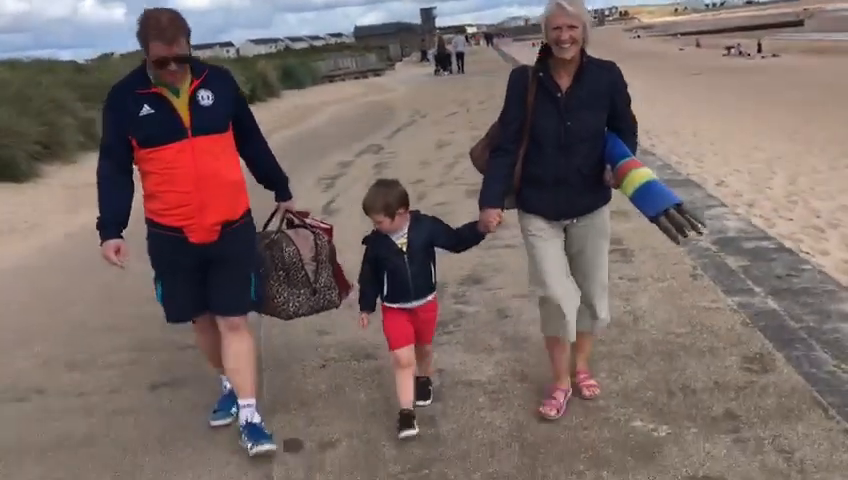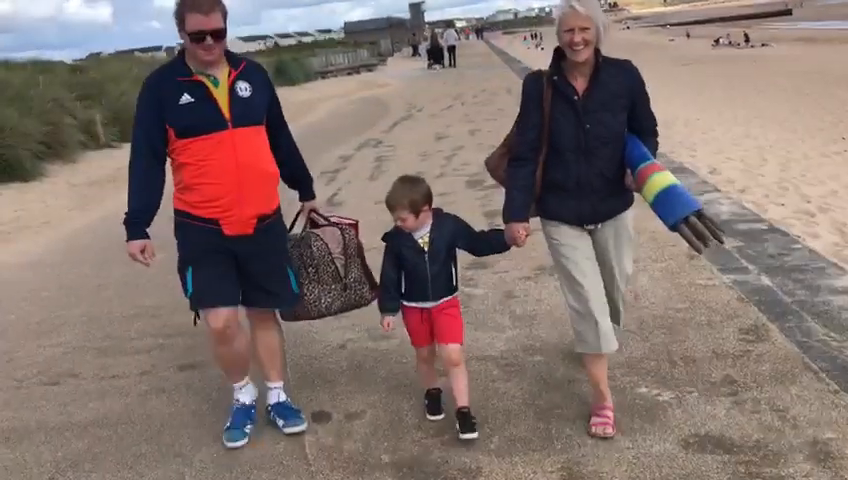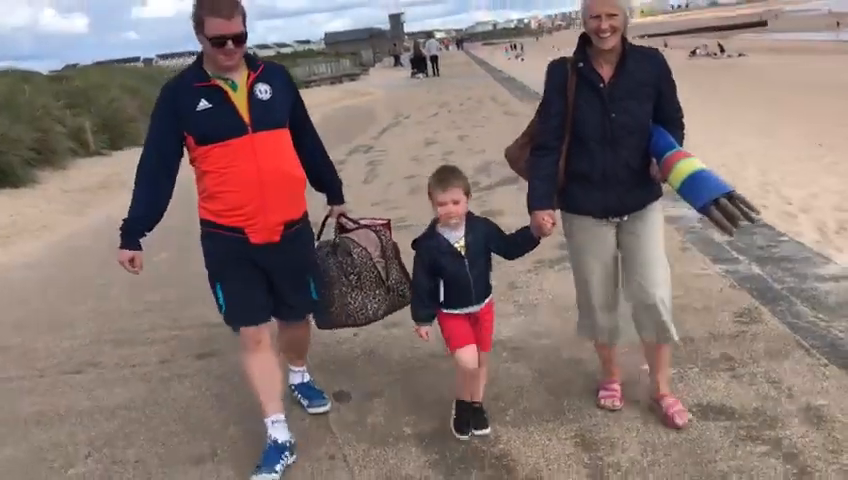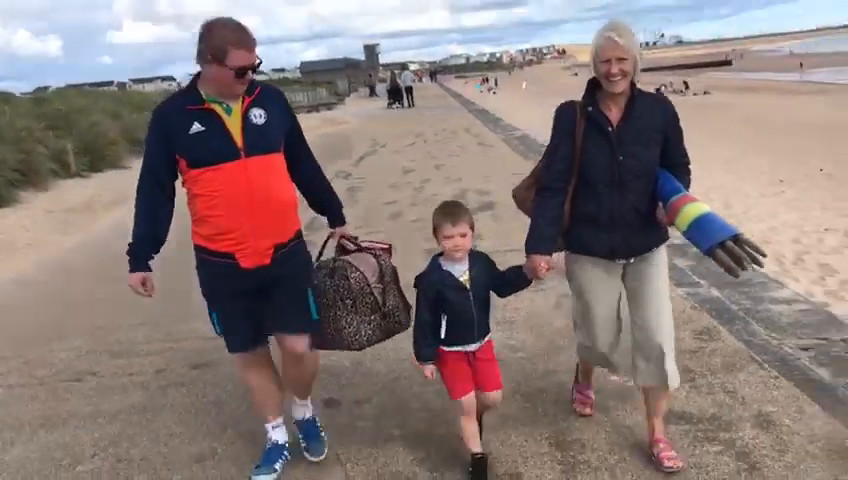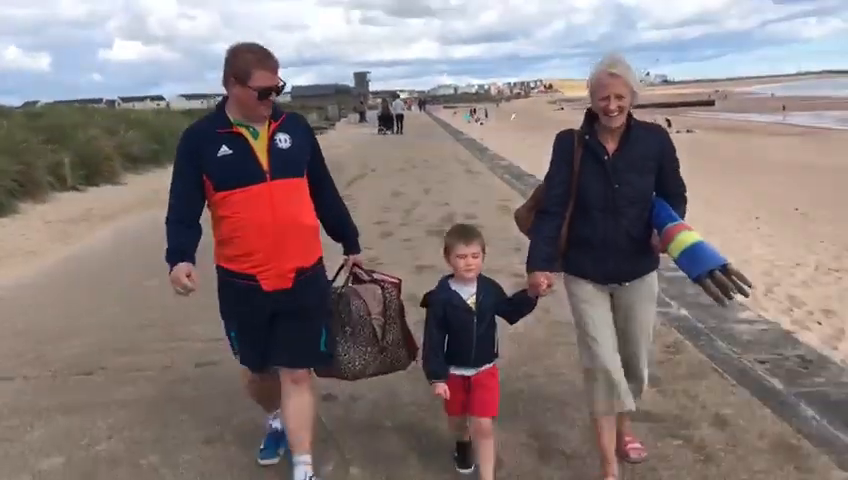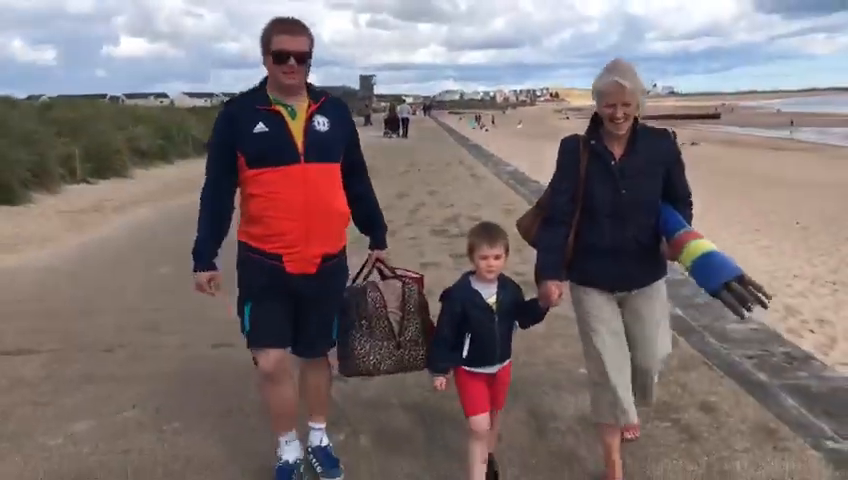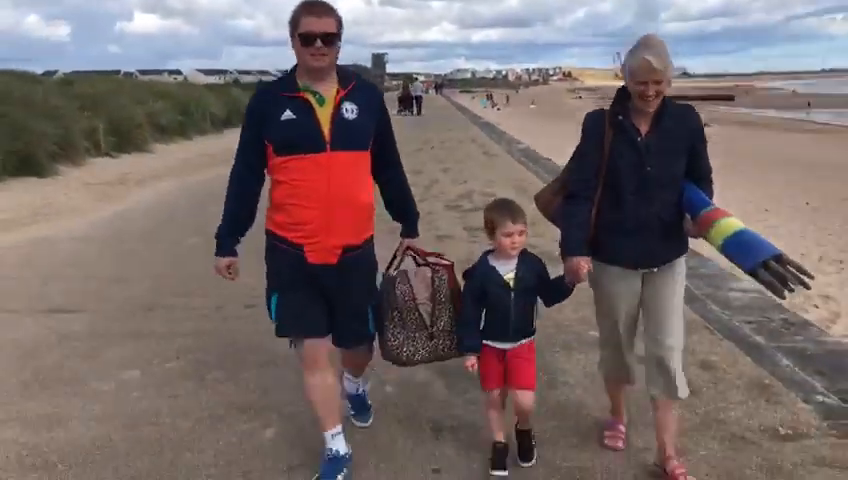
dt=0.3s
person 1, frame 1
left shoulder: (219, 82)
right shoulder: (124, 99)
left elbow: (251, 143)
right elbow: (113, 169)
left wrist: (281, 191)
right wrist: (111, 229)
left hip: (233, 228)
right hip: (171, 235)
left knee: (234, 321)
right knee: (202, 319)
left ankle: (250, 418)
right ankle: (229, 387)
person 1, frame 2
left shoulder: (253, 75)
right shoulder: (161, 87)
left elbow: (280, 139)
right elbow: (146, 160)
left wrist: (306, 191)
right wrist: (137, 226)
left hip: (264, 221)
right hip: (202, 229)
left knee: (266, 312)
right knee: (220, 320)
left ankle: (276, 397)
right ankle: (243, 397)
person 1, frame 3
left shoulder: (275, 78)
right shoulder: (179, 95)
left elbow: (307, 142)
right elbow: (157, 168)
left wrist: (334, 194)
right wrist: (133, 234)
left hip: (290, 228)
right hip: (227, 238)
left knee: (295, 316)
right knee: (252, 334)
left ankle: (298, 375)
right ankle: (279, 438)
person 1, frame 4
left shoulder: (271, 101)
right shoulder: (172, 117)
left elbow: (304, 165)
right elbow: (155, 191)
left wrist: (335, 216)
right wrist: (141, 257)
left hip: (285, 252)
right hip: (221, 263)
left knee: (297, 347)
right knee: (248, 353)
left ankle: (304, 413)
right ankle: (276, 435)
person 1, frame 5
left shoulder: (295, 128)
right shoulder: (200, 140)
left elbow: (324, 192)
right elbow: (183, 209)
left wrist: (350, 243)
right wrist: (180, 256)
left hip: (305, 279)
right hip: (241, 284)
left knee: (297, 374)
right knee: (257, 371)
right ankle: (276, 420)
person 1, frame 6
left shoulder: (335, 112)
right shoulder: (238, 115)
left elbow: (356, 181)
right elbow: (218, 191)
left wrist: (377, 237)
right wrist: (205, 256)
left hip: (326, 263)
right hip: (263, 264)
left knee: (315, 355)
right knee: (272, 363)
left ankle: (318, 438)
person 1, frame 7
left shoulder: (367, 97)
right shoulder: (268, 101)
left elbow: (388, 168)
right elbow: (246, 176)
left wrist: (409, 224)
right wrist: (227, 241)
left hip: (353, 252)
right hip: (290, 253)
left knee: (357, 343)
right knee: (313, 351)
left ankle: (354, 384)
person 2, frame 1
left shoulder: (606, 76)
right shoulder: (524, 82)
left elbow: (625, 131)
right elbow: (506, 144)
right wrist: (491, 201)
left hip: (591, 206)
right hip: (538, 209)
left knee: (591, 291)
right knee: (555, 295)
left ankle: (580, 366)
right ankle: (559, 381)
person 2, frame 2
left shoulder: (624, 76)
right shoulder: (539, 86)
left elbow: (646, 133)
right elbow: (523, 154)
right wrist: (515, 213)
left hip: (613, 209)
right hip: (561, 216)
left knee: (612, 289)
right knee: (587, 302)
left ankle: (596, 341)
right ankle: (602, 398)
person 2, frame 3
left shoulder: (650, 66)
right shoulder: (563, 74)
left elbow: (671, 123)
right elbow: (547, 144)
right wrist: (541, 203)
left hip: (641, 202)
right hip: (580, 207)
left knee: (654, 296)
right knee: (598, 297)
left ankle: (662, 390)
right ankle: (611, 375)
person 2, frame 4
left shoulder: (658, 110)
right shoulder: (571, 117)
left elbow: (679, 169)
right elbow: (552, 185)
right wrist: (539, 246)
left hip: (647, 246)
right hip: (589, 250)
left knee: (656, 339)
right knee: (598, 336)
left ankle: (656, 434)
right ankle: (583, 376)
person 2, frame 5
left shoulder: (654, 140)
right shoulder: (570, 145)
left elbow: (674, 197)
right elbow: (551, 208)
right wrist: (539, 264)
left hip: (639, 270)
right hip: (585, 272)
left knee: (634, 357)
right knee: (602, 364)
left ankle: (623, 429)
person 2, frame 6
left shoulder: (661, 145)
right shoulder: (575, 150)
left elbow: (680, 203)
right elbow: (557, 216)
right wrist: (548, 273)
left hip: (647, 278)
right hip: (592, 282)
left knee: (649, 358)
right knee: (607, 371)
left ankle: (624, 408)
person 2, frame 7
left shoulder: (685, 122)
right shoulder: (600, 126)
left elbow: (701, 179)
right elbow: (579, 191)
right wrist: (574, 249)
left hip: (668, 256)
right hip: (612, 257)
left knee: (667, 349)
right knee: (616, 342)
right ankle: (617, 415)
person 3, frame 1
left shoulder: (427, 226)
right shoulder: (376, 242)
left elbow: (456, 241)
right elbow: (369, 276)
left wrist: (480, 228)
right wrist: (366, 307)
left hip: (426, 303)
right hip: (394, 308)
left knee: (424, 349)
right knee: (403, 359)
left ankle: (424, 379)
right ankle: (406, 413)
person 3, frame 2
left shoulder: (449, 225)
right shoulder: (396, 240)
left elbow: (478, 244)
right elbow: (389, 276)
left wrist: (506, 236)
right wrist: (388, 309)
left hip: (447, 303)
right hip: (413, 307)
left knee: (453, 355)
right knee: (425, 354)
left ankle: (463, 410)
right ankle: (432, 392)
person 3, frame 3
left shoulder: (482, 228)
right shoulder: (429, 244)
left elbow: (509, 247)
right elbow: (421, 283)
left wrist: (534, 232)
right wrist: (422, 319)
left hip: (482, 307)
right hip: (451, 313)
left knee: (480, 360)
right knee: (467, 363)
left ankle: (476, 404)
right ankle: (462, 403)
person 3, frame 4
left shoulder: (482, 264)
right shoulder: (432, 278)
left elbow: (502, 285)
right elbow: (424, 321)
left wrist: (527, 273)
right wrist: (425, 358)
left hip: (482, 344)
right hip: (449, 351)
left knee: (493, 398)
right knee: (466, 405)
left ankle: (475, 413)
right ankle: (477, 456)
person 3, frame 5
left shoulder: (490, 289)
right shoulder: (440, 298)
left elbow: (510, 312)
right elbow: (433, 341)
left wrist: (530, 295)
right wrist: (437, 377)
left hip: (485, 370)
right hip: (453, 372)
left knee: (484, 428)
right knee: (457, 419)
right ankle: (462, 443)
person 3, frame 6
left shoulder: (510, 289)
right shoulder: (459, 295)
left elbow: (524, 319)
right elbow: (444, 334)
left wrist: (543, 303)
right wrist: (439, 369)
left hip: (501, 368)
right hip: (470, 371)
left knee: (492, 420)
right knee: (479, 429)
left ankle: (488, 456)
person 3, frame 7
left shoulder: (533, 265)
right shoulder: (480, 272)
left elbow: (550, 296)
right elbow: (468, 312)
left wrist: (568, 280)
right wrist: (469, 349)
left hip: (523, 345)
right hip: (490, 346)
left knee: (524, 403)
right knee: (494, 399)
left ankle: (524, 431)
right ankle: (499, 444)
